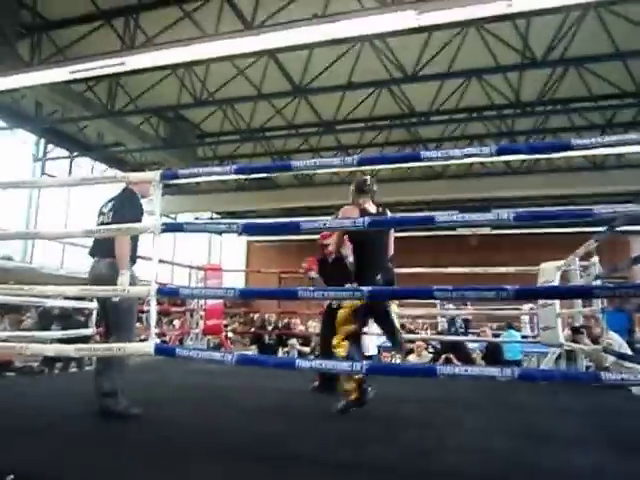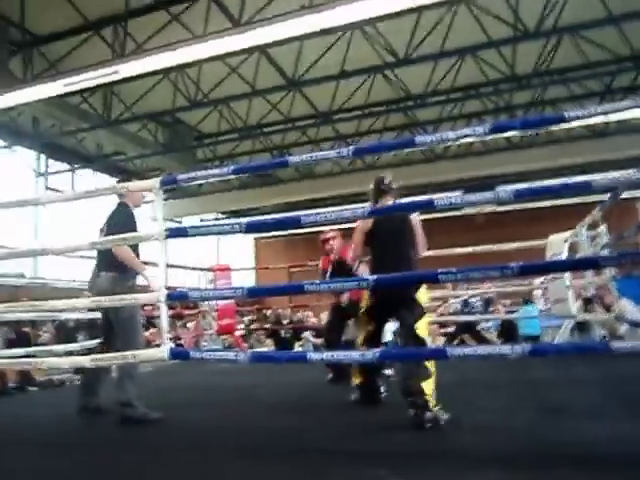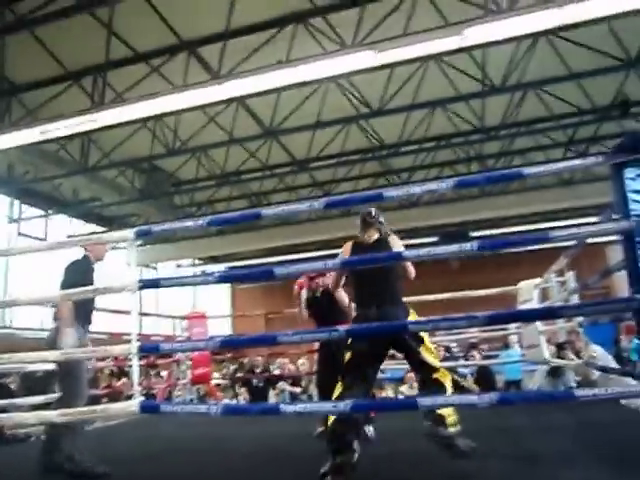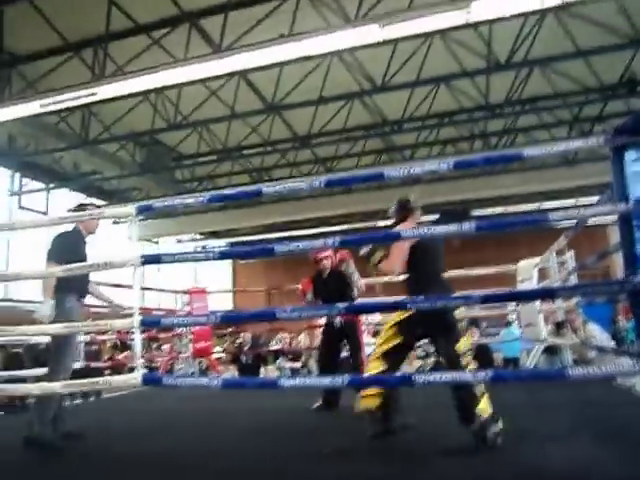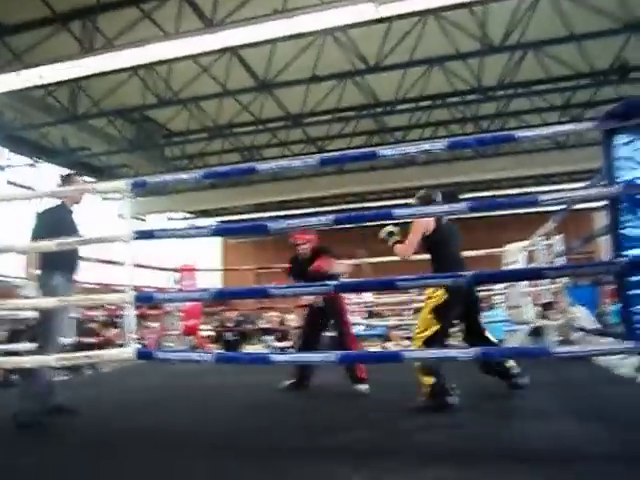
dt=0.3s
person 1, frame 1
left shoulder: (348, 212)
right shoulder: (386, 214)
left elbow: (335, 248)
right elbow: (389, 252)
left wrist: (341, 234)
left hip: (366, 283)
right hip: (385, 278)
right knee: (386, 324)
left ankle: (357, 394)
person 1, frame 2
left shoulder: (367, 216)
right shoulder: (410, 213)
left elbow: (356, 255)
right elbow: (421, 251)
left hip: (380, 285)
right hip: (409, 283)
left knee: (370, 341)
right knee: (416, 345)
left ankle: (367, 392)
right ankle: (421, 407)
person 1, frame 3
left shoulder: (350, 248)
right shoulder: (392, 241)
left elbow: (334, 285)
right elbow: (411, 275)
left hip: (365, 321)
right hip: (396, 315)
left knee: (353, 384)
right knee: (433, 371)
left ankle: (342, 454)
right ankle: (444, 430)
person 1, frame 4
left shoulder: (405, 230)
left elbow: (395, 269)
left wrist: (375, 257)
right wrist: (384, 255)
right hip: (444, 299)
left knee: (383, 358)
right knee: (460, 365)
left ankle: (382, 418)
right ankle: (485, 425)
person 1, frame 5
left shoulder: (423, 219)
right shoulder: (448, 223)
left elbow: (406, 253)
left wrist: (391, 238)
right wrist: (417, 240)
left hip: (447, 284)
right hip: (466, 281)
left knee: (425, 339)
right knee: (476, 334)
left ankle: (437, 394)
right ankle: (512, 373)
person 2, frame 1
left shoulder: (111, 203)
right shoulder: (132, 202)
right elbow: (123, 236)
right wrist: (124, 272)
left hip: (100, 268)
right hip: (115, 270)
left knee: (111, 333)
right knee: (123, 335)
left ankle: (104, 392)
right ankle: (111, 399)
person 2, frame 2
left shoulder: (115, 217)
right shoulder: (124, 214)
right elbow: (120, 249)
left wrist: (93, 284)
right wrist: (145, 273)
left hip: (106, 282)
right hip: (119, 281)
left knee: (109, 344)
right knee: (130, 345)
left ankle: (88, 399)
right ankle: (129, 406)
person 2, frame 3
left shoulder: (84, 270)
right shoulder: (80, 267)
right elbow: (65, 297)
left wrist: (84, 339)
right wrist: (68, 330)
left hip: (73, 336)
right hip: (69, 335)
left knee: (68, 396)
right knee: (76, 395)
left ankle: (52, 456)
right ankle: (74, 459)
person 2, frame 4
left shoulder: (79, 244)
right shoulder: (66, 238)
left elbow: (86, 283)
right elbow: (51, 268)
left wrist: (111, 303)
right wrist: (47, 301)
left hip: (72, 306)
right hip: (64, 304)
left knee: (62, 367)
right knee: (60, 367)
left ankle: (56, 426)
right ankle: (39, 429)
person 2, frame 5
left shoulder: (69, 219)
right shoulder: (51, 214)
left wrist: (73, 288)
right wrist: (31, 281)
left hip: (64, 283)
right hip: (53, 281)
left knee: (51, 343)
right knee: (49, 343)
left ankle: (46, 400)
right ankle: (28, 406)
person 3, frame 1
left shoulder: (344, 258)
right shoulder: (320, 262)
left elbow: (355, 275)
left wrist: (347, 255)
right wrist: (311, 274)
right hip: (332, 306)
right knee: (325, 343)
right ankle: (327, 380)
person 3, frame 2
left shoulder: (349, 255)
right shoulder: (326, 262)
left wrist: (352, 262)
right wrist: (325, 272)
left hip: (357, 299)
right hip: (341, 302)
right knee: (330, 335)
right ankle: (339, 371)
person 3, frame 3
left shoulder: (333, 292)
right shoulder: (310, 300)
left elbow: (345, 303)
right elbow: (303, 315)
right wrist: (301, 296)
left hip: (343, 339)
right hip: (326, 343)
right knee: (324, 382)
left ankle: (366, 420)
person 3, frame 4
left shoulder: (342, 273)
right shoulder: (315, 280)
left elbow: (361, 289)
right elbow: (315, 305)
left wrist: (352, 271)
right wrist: (308, 296)
left hip: (350, 320)
right hip: (332, 322)
left knee: (357, 359)
right knee: (326, 360)
right ankle: (329, 400)
person 3, frame 5
left shoulder: (323, 252)
right shoulder: (296, 261)
left elbow: (343, 269)
right elbow: (295, 283)
left wrist: (329, 268)
left hip: (332, 299)
right hip: (316, 302)
left knee: (345, 337)
right knee: (306, 339)
left ankle: (359, 379)
right ankle: (300, 379)
